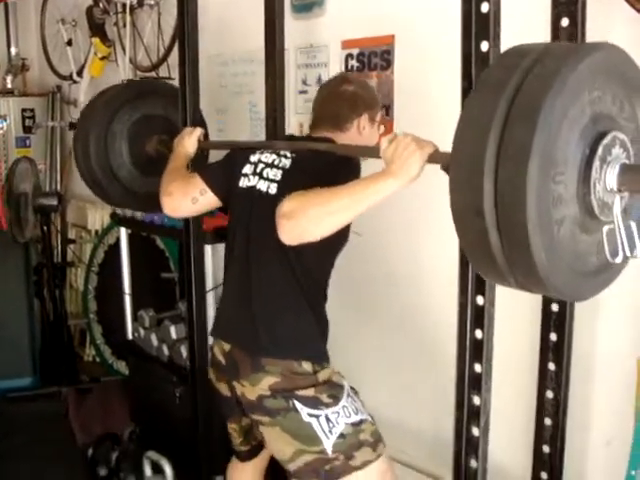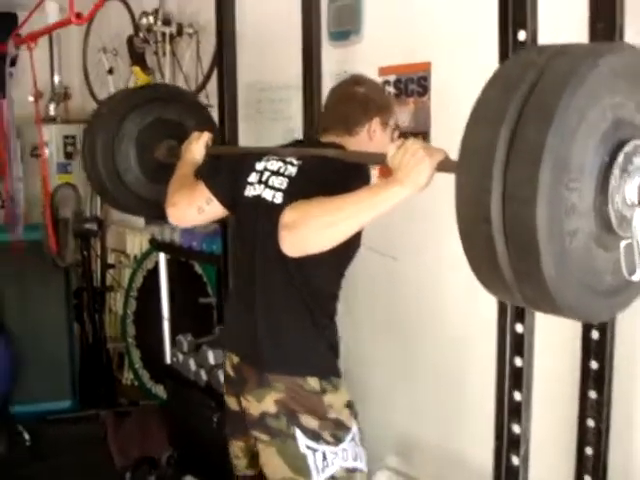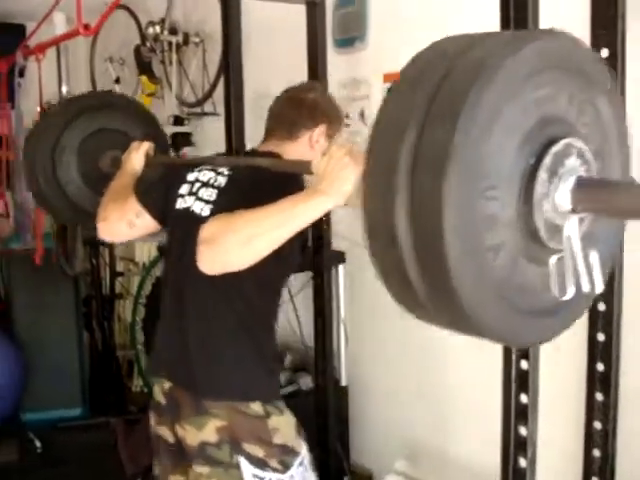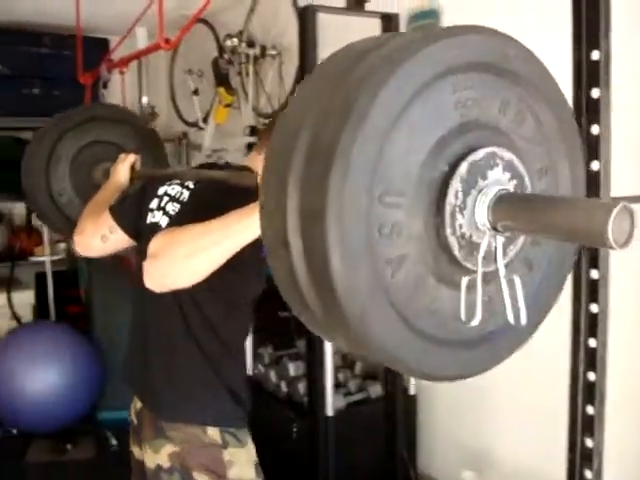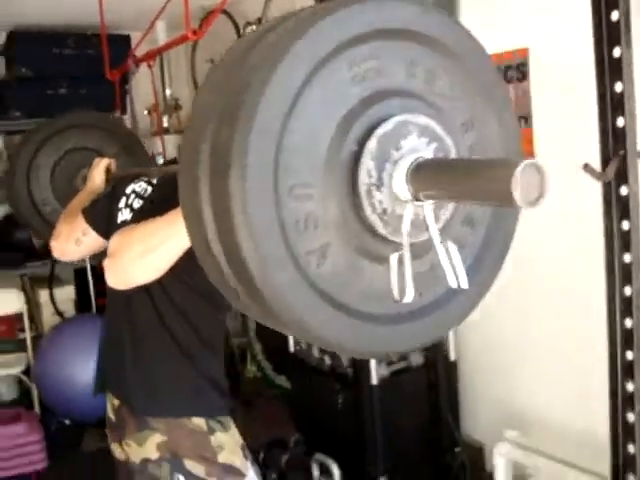
dt=0.5s
person 1, frame 1
left shoulder: (254, 156)
right shoulder: (335, 165)
left elbow: (175, 199)
right elbow: (294, 221)
left wrist: (182, 152)
right wrist: (392, 176)
left hip: (228, 351)
right hip: (282, 366)
person 1, frame 2
left shoulder: (260, 161)
right shoulder: (344, 172)
left elbow: (180, 209)
right elbow: (297, 233)
left wrist: (190, 159)
right wrist: (400, 184)
left hip: (242, 364)
right hip: (294, 381)
person 1, frame 3
left shoulder: (194, 173)
right shoulder: (279, 184)
left elbow: (112, 224)
right elbow: (216, 250)
left wrist: (129, 170)
right wrist: (324, 194)
left hip: (172, 389)
right hip: (232, 404)
person 1, frame 4
left shoulder: (175, 185)
right shoulder: (242, 200)
left elbow: (88, 239)
right elbow: (163, 268)
left wrist: (116, 182)
left hip: (152, 409)
right hip: (198, 427)
person 1, frame 5
left shoulder: (142, 185)
left elbow: (64, 242)
right elbow: (125, 266)
left wrist: (93, 187)
left hip: (129, 404)
right hip: (177, 420)
